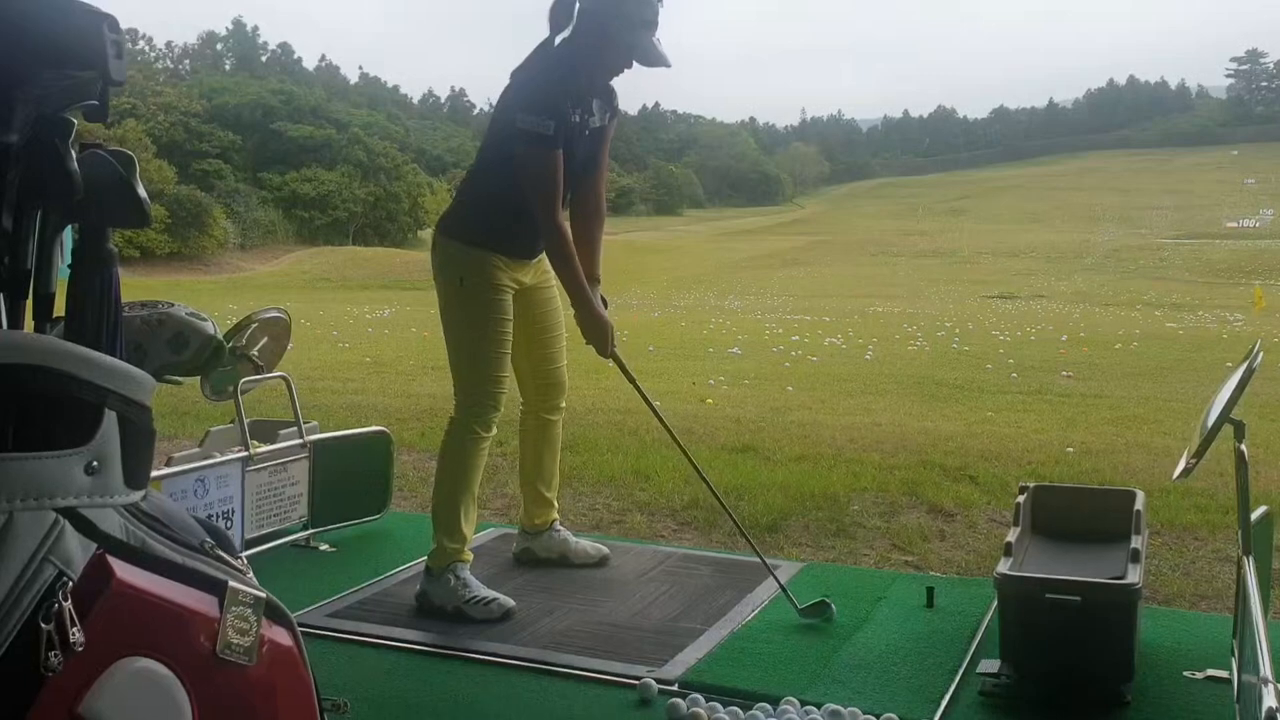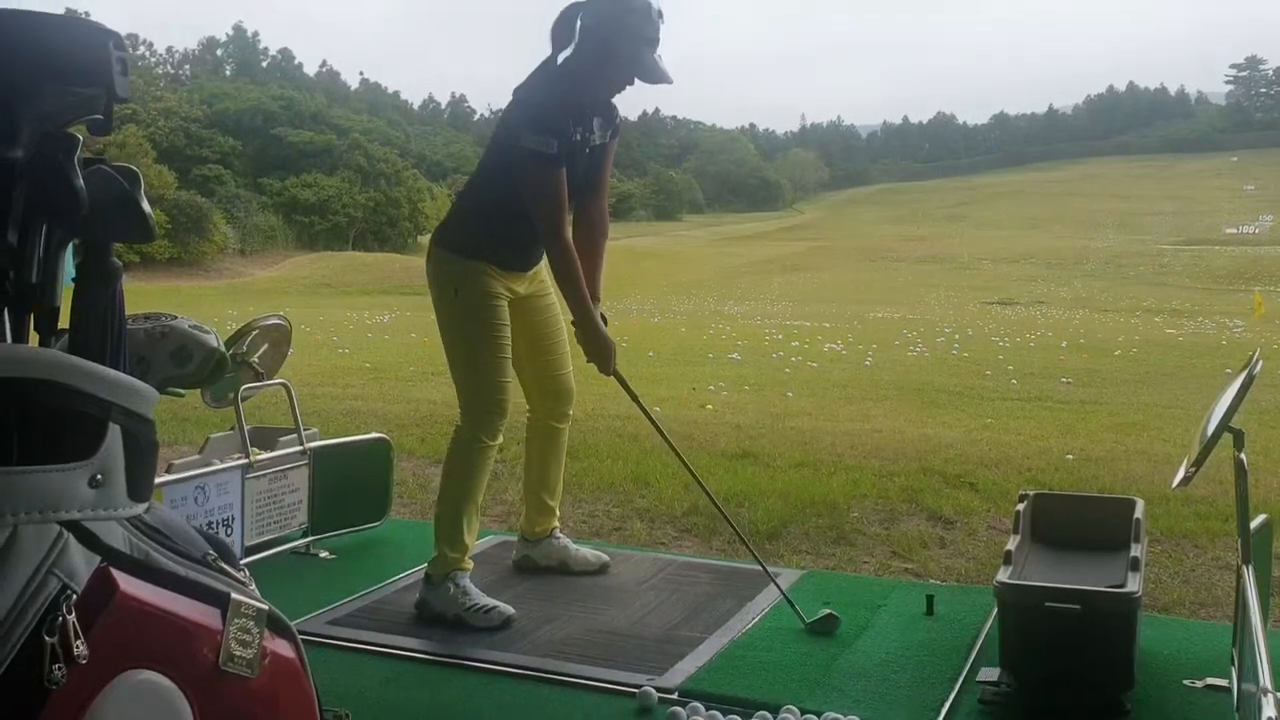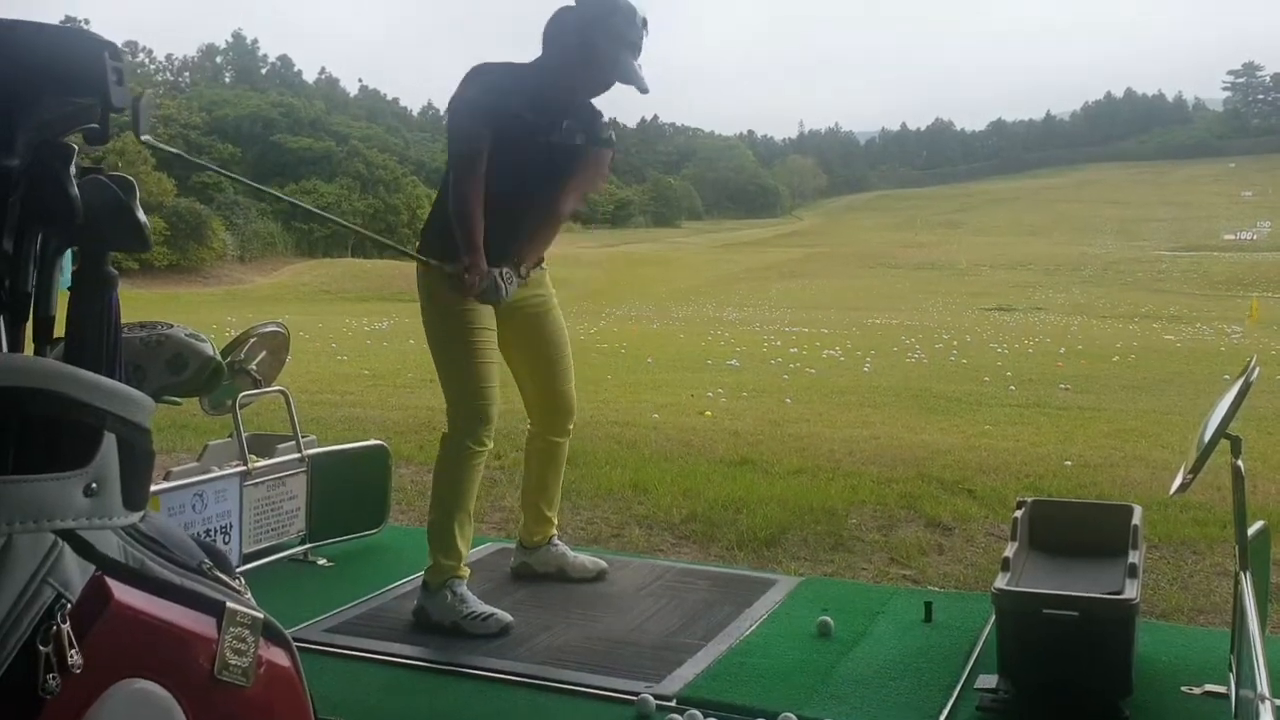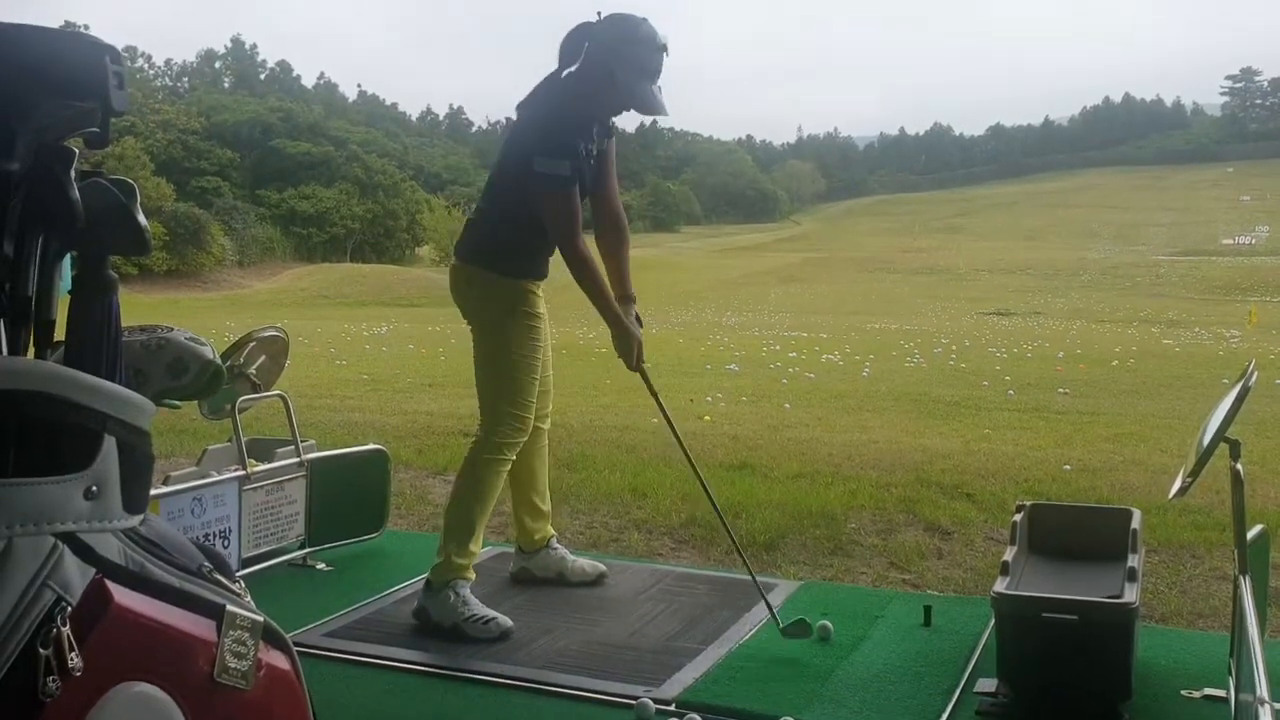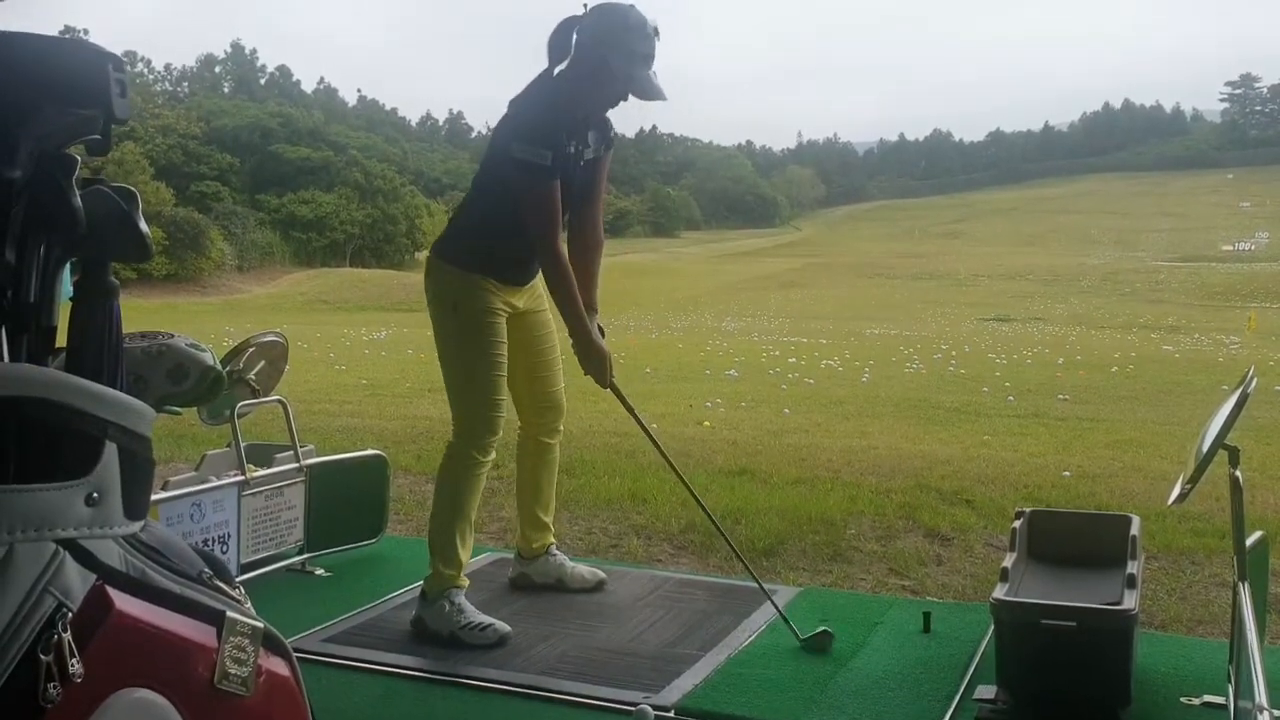
dt=1s
person 1, frame 1
left shoulder: (601, 98)
right shoulder: (540, 92)
left elbow: (589, 199)
right elbow: (550, 212)
left wrist: (593, 285)
right wrist: (586, 306)
left hip: (529, 256)
right hip: (474, 254)
left knee: (549, 394)
right knee: (481, 405)
left ankle: (539, 528)
right ankle: (445, 571)
person 1, frame 2
left shoulder: (604, 116)
right shoulder: (540, 110)
left elbow: (593, 215)
right elbow: (555, 230)
left wrist: (594, 306)
right wrist: (589, 324)
left hip: (525, 267)
right hip: (470, 265)
left knee: (556, 400)
right knee: (487, 414)
left ankle: (540, 536)
right ankle: (445, 578)
person 1, frame 3
left shoulder: (593, 132)
right shoulder: (489, 85)
left elbow: (558, 207)
right elbow: (467, 177)
left wrist: (509, 271)
right wrist: (472, 257)
left hip: (520, 275)
right hip: (454, 269)
left knee: (557, 412)
right knee: (475, 420)
left ankle: (537, 544)
right ankle: (441, 587)
person 1, frame 4
left shoulder: (595, 121)
right shoulder: (549, 130)
left elbow: (610, 216)
right elbow: (571, 241)
left wrist: (627, 302)
right wrist: (617, 324)
left hip: (517, 275)
right hip: (497, 278)
left knee: (535, 416)
right knee: (506, 426)
left ankle: (535, 546)
right ankle: (445, 586)
person 1, frame 5
left shoulder: (595, 128)
right shoulder: (534, 123)
left elbow: (587, 229)
right elbow: (549, 240)
left wrist: (590, 318)
right wrist: (584, 335)
left hip: (521, 282)
right hip: (467, 280)
left knee: (546, 416)
right knee: (479, 432)
left ankle: (535, 553)
right ankle: (440, 595)
